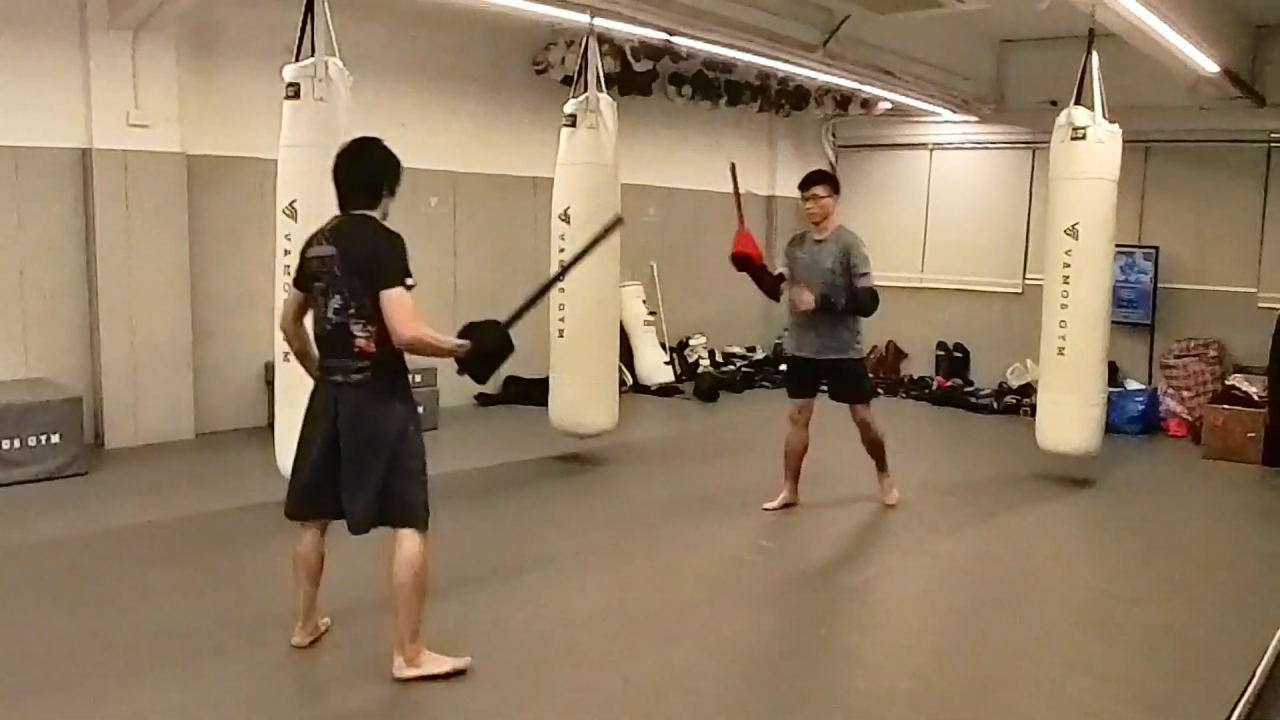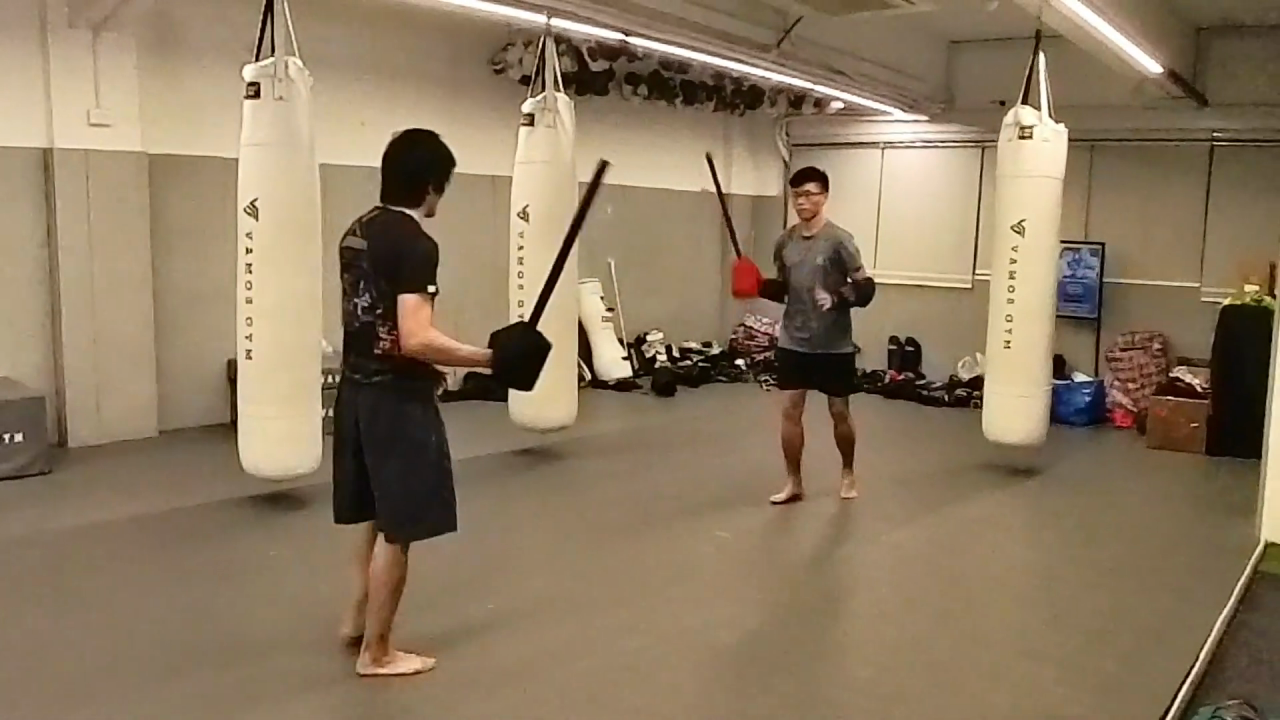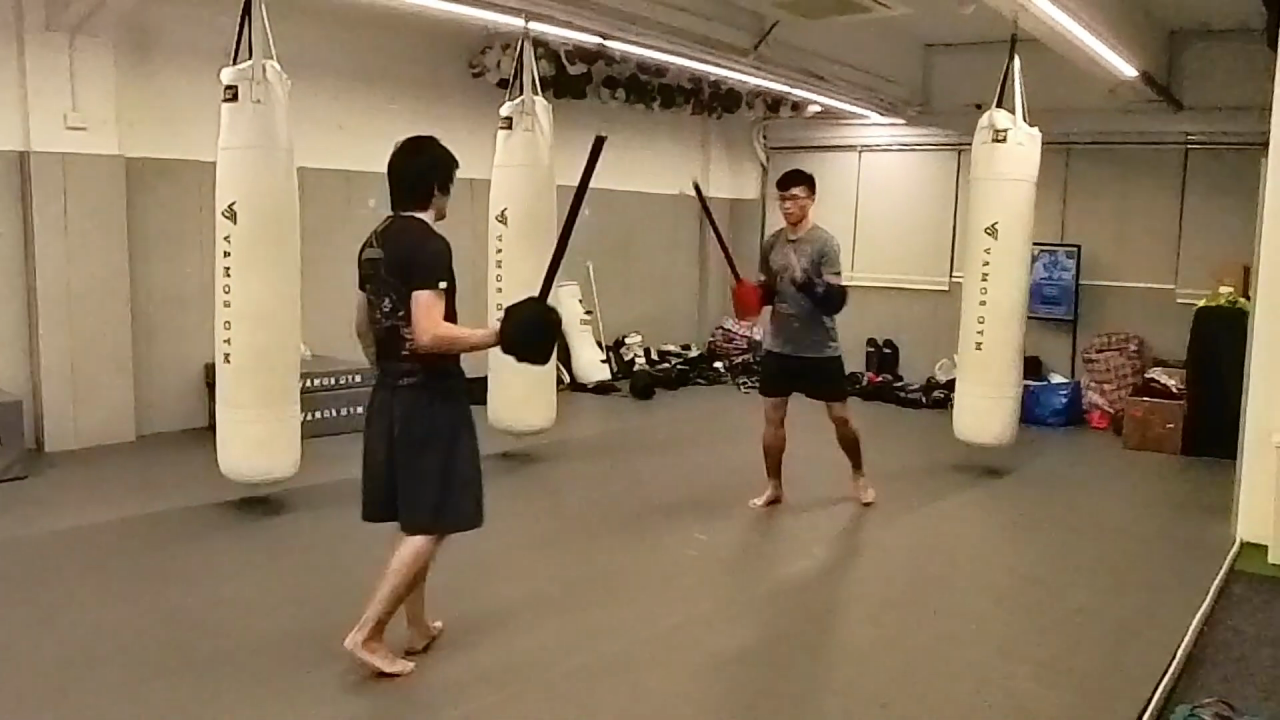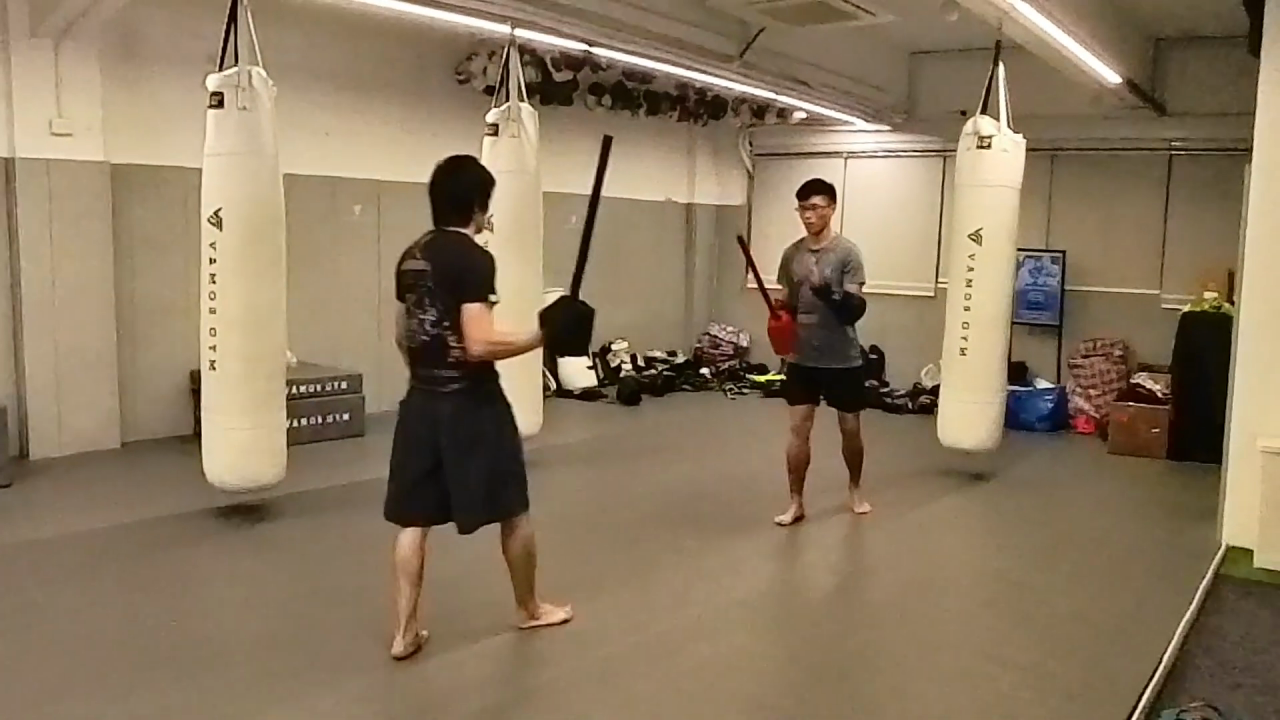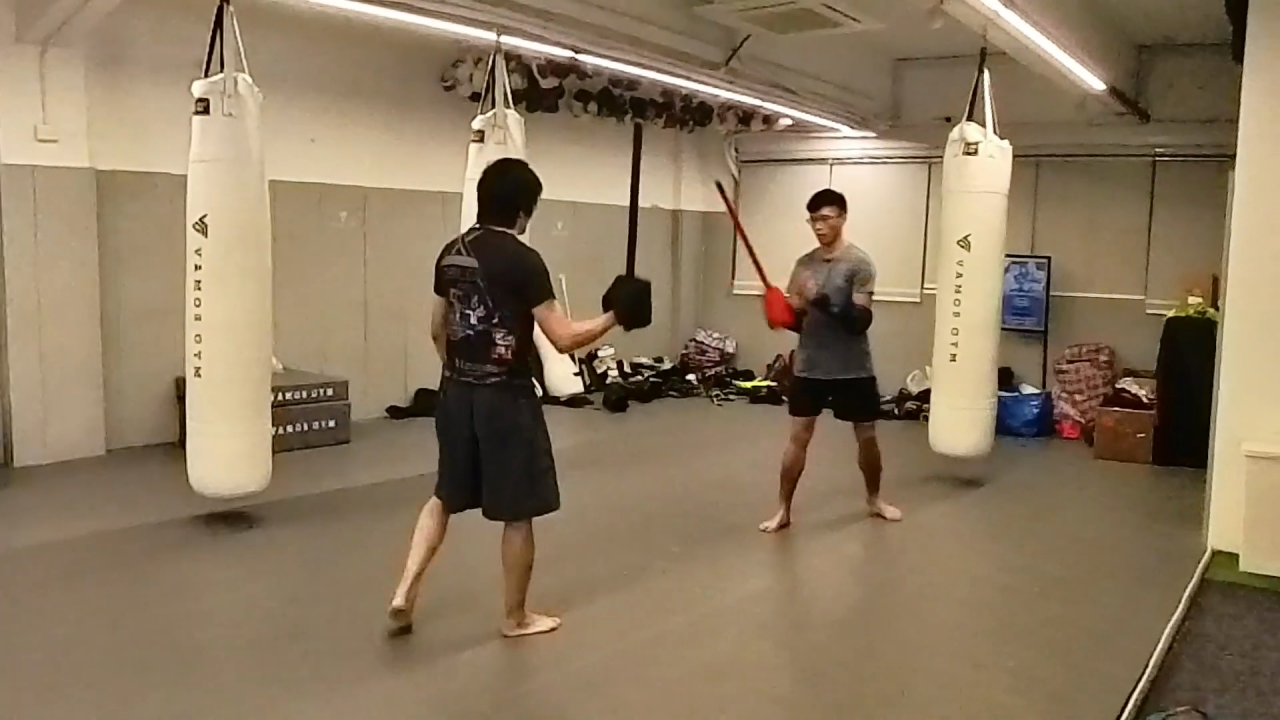
dt=0.5s
person 1, frame 1
left shoulder: (316, 244)
right shoulder: (384, 243)
left elbow: (290, 324)
right elbow: (405, 332)
right wrist: (461, 348)
left hip: (330, 393)
right hip: (380, 396)
left knee: (314, 515)
right knee: (410, 523)
left ankle: (305, 622)
right ankle: (408, 652)
person 1, frame 2
left shoulder: (356, 232)
right shoulder: (416, 244)
right elbow: (415, 340)
right wrist: (486, 356)
left hip: (355, 388)
right hip: (397, 398)
left knee: (377, 516)
right knee: (400, 526)
left ankle: (356, 616)
right ankle: (376, 651)
person 1, frame 3
left shoulder: (374, 243)
right shoulder: (429, 245)
left elbow: (364, 328)
right elbow: (430, 334)
right wrist: (497, 335)
left hip: (388, 394)
right hip: (429, 398)
left knee: (410, 517)
right knee: (432, 523)
left ankle: (418, 626)
right ankle: (368, 633)
person 1, frame 4
left shoulder: (411, 257)
right shoulder: (473, 259)
right elbow: (480, 345)
right wrist: (541, 336)
left hip: (422, 401)
right hip: (471, 402)
left knee: (413, 518)
right knee: (512, 512)
left ankle: (405, 630)
right ankle: (529, 608)
person 1, frame 5
left shoulder: (452, 253)
right shoulder: (523, 260)
right elbow: (564, 338)
right wrist: (615, 315)
left hip: (456, 393)
right hip: (505, 398)
left knee: (446, 495)
right knee: (518, 512)
left ankle: (406, 590)
right ankle: (515, 617)
person 2, frame 1
left shoulder: (849, 245)
right shoulder: (796, 245)
left elbow: (867, 301)
right elbow: (779, 289)
left wrist: (819, 300)
left hip: (844, 351)
right hip: (803, 349)
left knee: (863, 418)
right knee: (798, 418)
left ankle: (884, 476)
right ankle: (790, 490)
person 2, frame 2
left shoulder: (840, 239)
right shoulder: (785, 241)
left wrist: (840, 298)
left hip: (836, 344)
right hip: (793, 342)
left knee: (840, 411)
right knee: (790, 412)
left ankle: (848, 473)
right ankle: (793, 483)
person 2, frame 3
left shoulder: (825, 243)
right shoulder: (772, 243)
left elbow: (836, 300)
left wrist: (803, 280)
left hip: (821, 349)
right hip: (779, 347)
left knee: (840, 417)
right knee: (773, 416)
left ankle: (859, 475)
right ankle: (774, 487)
person 2, frame 4
left shoulder: (847, 253)
right shoulder: (792, 254)
left elbow: (855, 309)
left wrist: (821, 286)
left hip: (843, 359)
right hip: (801, 358)
left knee: (850, 428)
right knee: (799, 428)
left ankle: (854, 487)
right ankle: (796, 503)
person 2, frame 5
left shoulder: (859, 263)
right shoulder: (805, 263)
left elbow: (860, 320)
right elbow: (797, 317)
left wrist: (820, 298)
left hip: (853, 370)
right hip: (809, 368)
left knee: (867, 437)
right knee: (798, 437)
left ankle: (874, 498)
right ankle: (783, 510)
